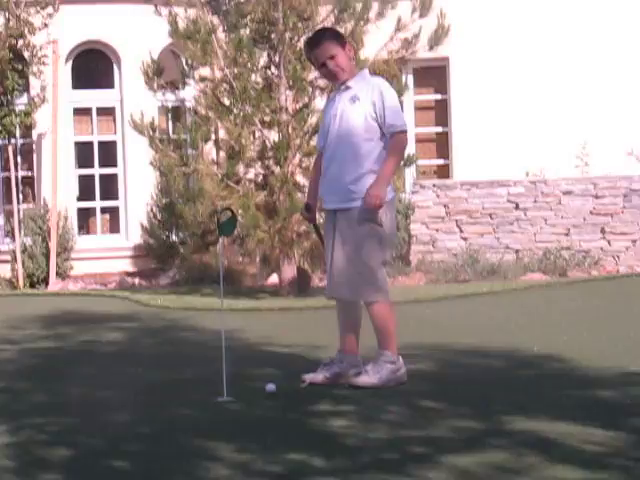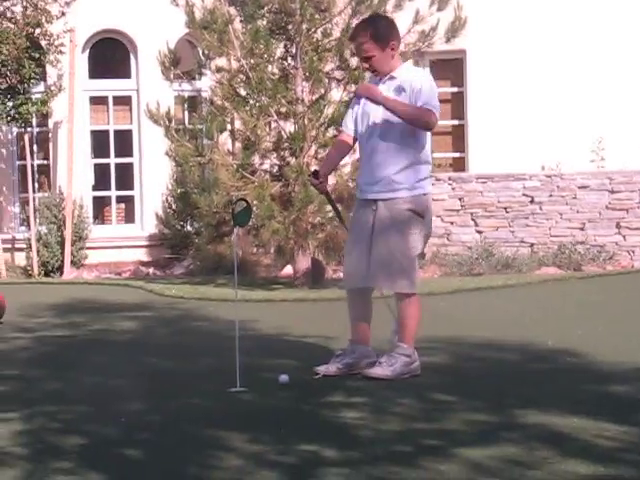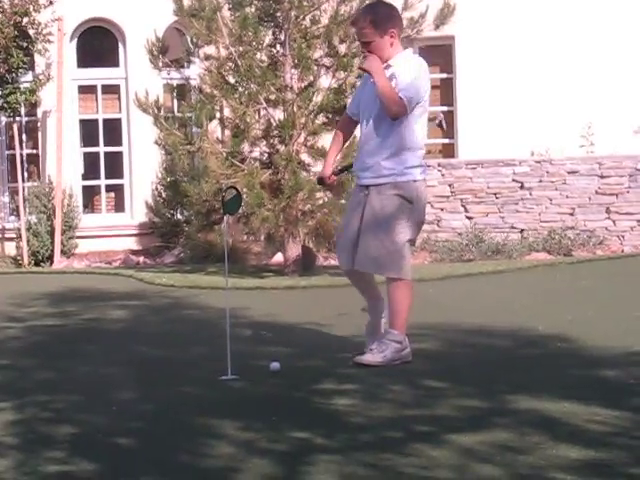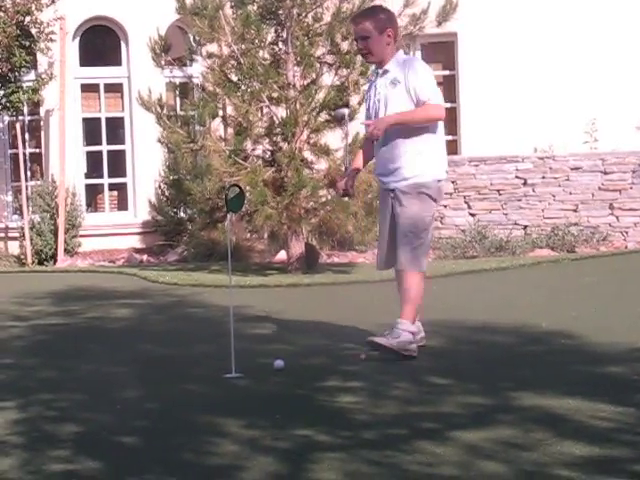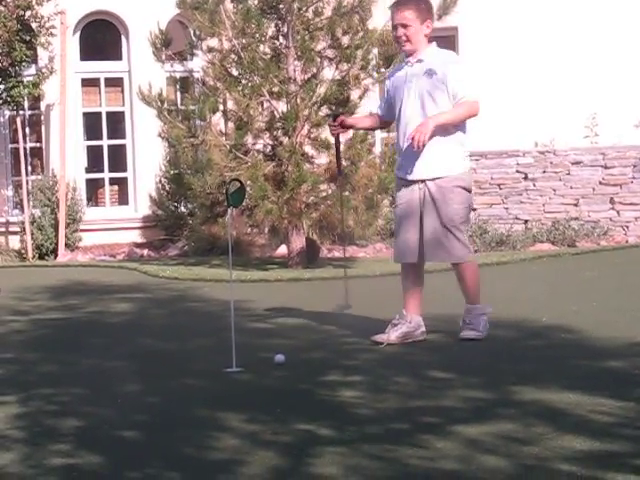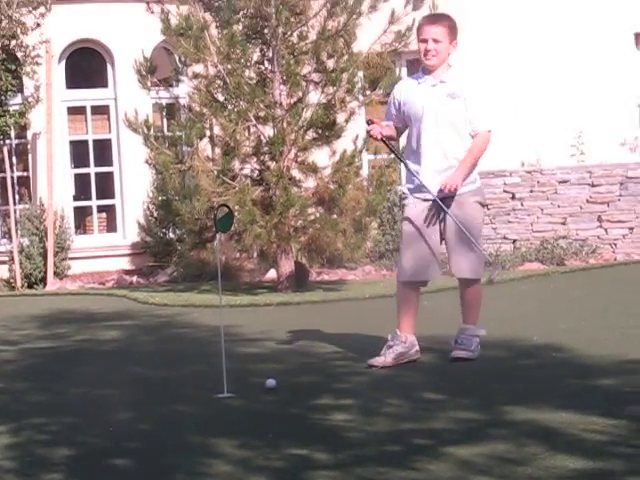
dt=0.4s
person 1, frame 1
left shoulder: (375, 89)
right shoulder: (331, 104)
left elbow: (399, 138)
left wrist: (381, 183)
right wrist: (311, 196)
left hip: (367, 207)
right hip: (335, 207)
left knee: (370, 283)
right knee: (342, 286)
left ankle: (391, 361)
right ankle: (347, 358)
person 1, frame 2
left shoulder: (418, 79)
right shoulder: (365, 92)
left elbow: (428, 119)
right elbow: (346, 137)
left wrist: (383, 99)
right wrist: (324, 170)
left hip: (406, 197)
right hip: (367, 196)
left knee: (402, 275)
right knee: (355, 275)
left ankle: (405, 354)
right ankle: (358, 350)
person 1, frame 3
left shoulder: (413, 68)
right shoulder: (371, 75)
left elbow: (396, 108)
right elbow: (349, 119)
left wrist: (377, 73)
right wrist: (330, 161)
left hip: (399, 181)
right hip: (365, 181)
left knee: (393, 260)
right knee: (351, 256)
left ankle: (396, 340)
right ankle: (379, 313)
person 1, frame 4
left shoulder: (412, 68)
right shoulder: (373, 85)
left elbow: (436, 110)
left wrist: (391, 120)
right wrist: (352, 172)
left hip: (420, 179)
right hip: (390, 183)
left knee: (410, 254)
right knee: (395, 257)
left ankle: (406, 330)
right ankle: (407, 328)
person 1, frame 5
left shoulder: (446, 62)
right shoulder: (395, 75)
left elbow: (472, 106)
right elbow: (385, 118)
left wrist: (432, 121)
right wrist: (354, 122)
left hip: (447, 173)
right hip: (408, 175)
left knee: (455, 247)
right knee: (407, 250)
left ankle: (476, 313)
right ankle: (411, 320)
person 1, frame 6
left shoulder: (464, 88)
right shoulder: (404, 89)
left elbow: (482, 136)
right elbow: (397, 126)
left wrist: (459, 174)
right wrist: (381, 129)
left hip: (461, 192)
right hip: (418, 193)
left knee: (468, 266)
right knee: (409, 268)
left ankle: (469, 334)
right ankle: (404, 340)
